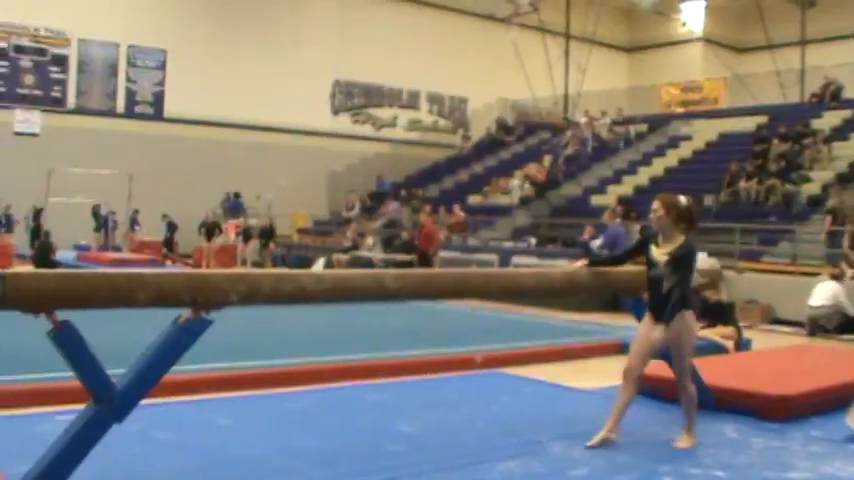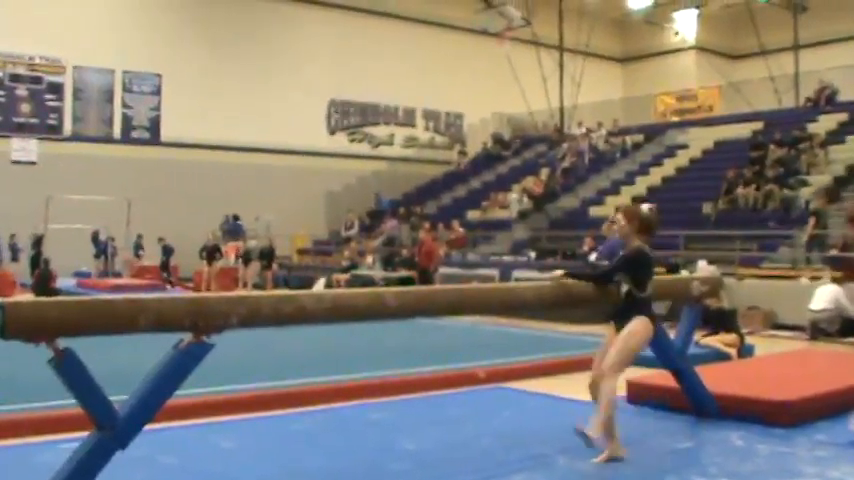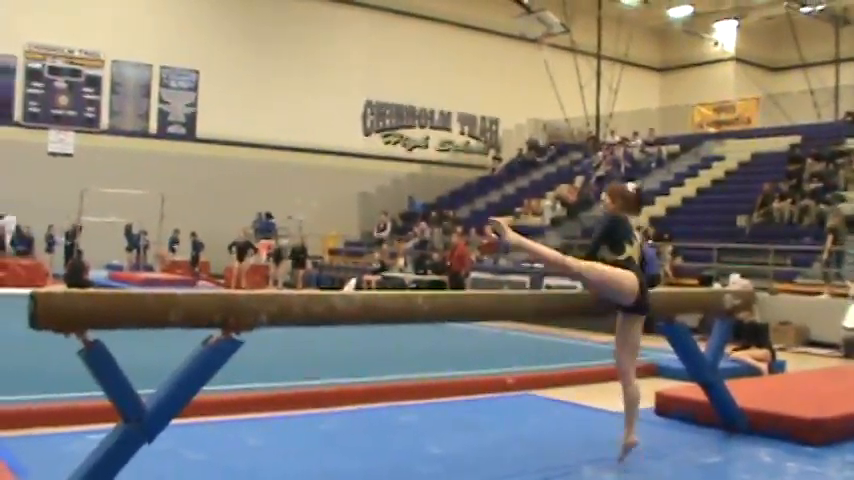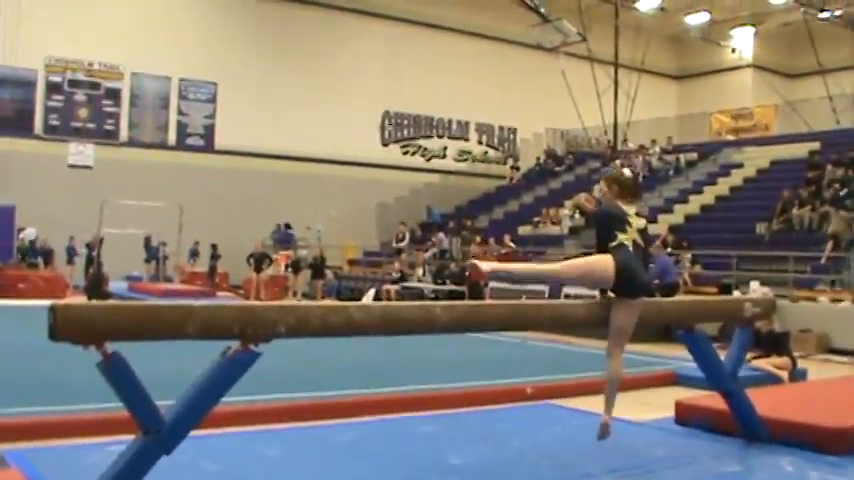
dt=0.3s
person 1, frame 1
left shoulder: (685, 249)
right shoulder: (650, 241)
left elbow: (683, 291)
right elbow: (621, 258)
left wrist: (663, 326)
right wrist: (589, 261)
left hip: (678, 315)
right hip: (653, 313)
left knee: (682, 378)
right knee: (631, 371)
left ankle: (690, 433)
right ankle: (609, 430)
person 1, frame 2
left shoulder: (637, 253)
right shoulder: (629, 253)
left elbow: (604, 275)
right elbow: (605, 279)
left wrist: (567, 274)
left hip: (639, 321)
right hip: (621, 321)
left knee: (609, 373)
right knee: (596, 383)
left ankle: (597, 427)
right ankle: (613, 447)
person 1, frame 3
left shoulder: (615, 219)
right shoulder: (630, 231)
left elbow: (594, 247)
left wrist: (582, 267)
left hip: (627, 285)
right hip: (635, 298)
left knee: (567, 263)
right knee: (627, 370)
left ankle: (513, 238)
right ankle: (629, 433)
person 1, frame 4
left shoulder: (604, 212)
right shoulder: (640, 221)
left hip: (615, 267)
right hip: (637, 285)
left knee: (546, 269)
right knee: (615, 352)
left ankle: (493, 268)
right ankle: (607, 415)
